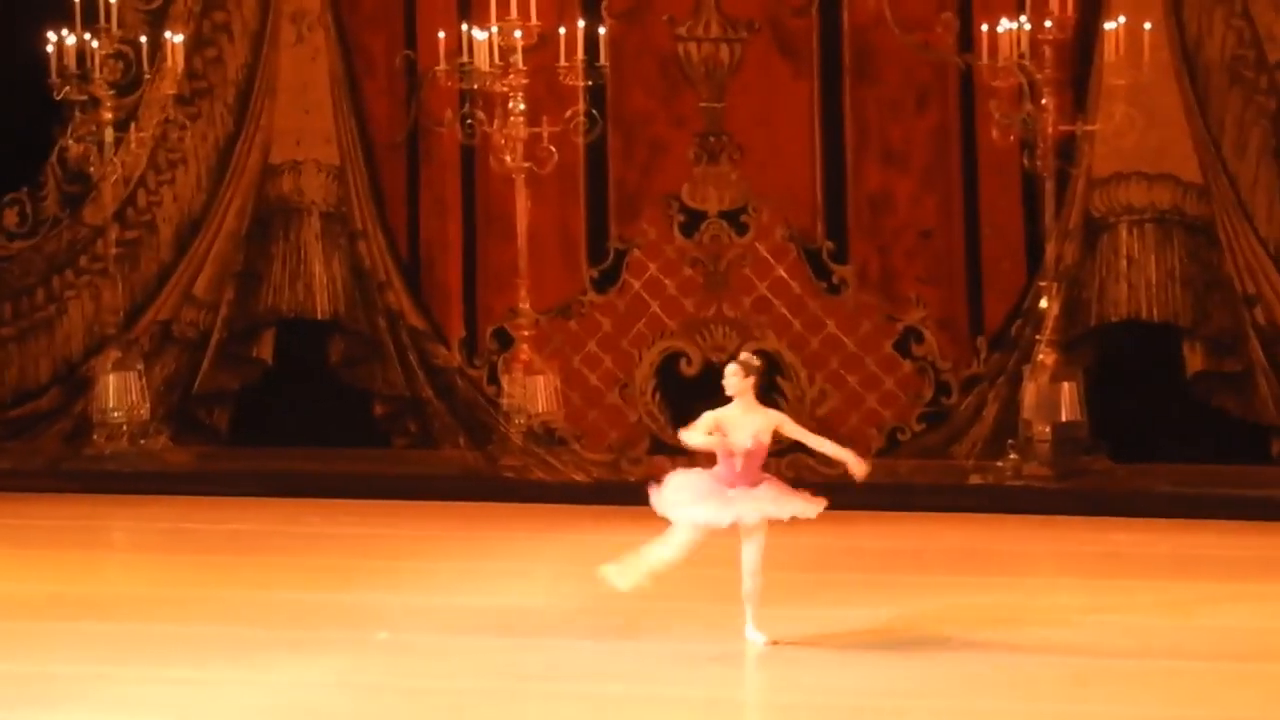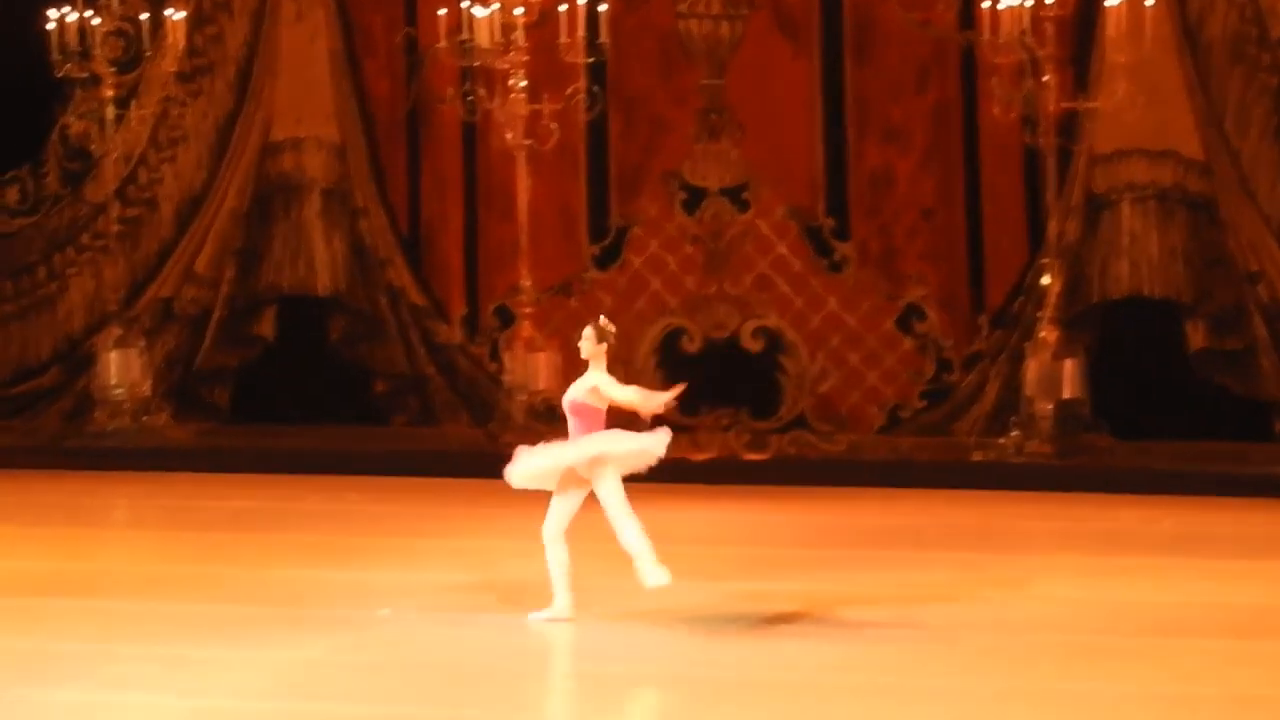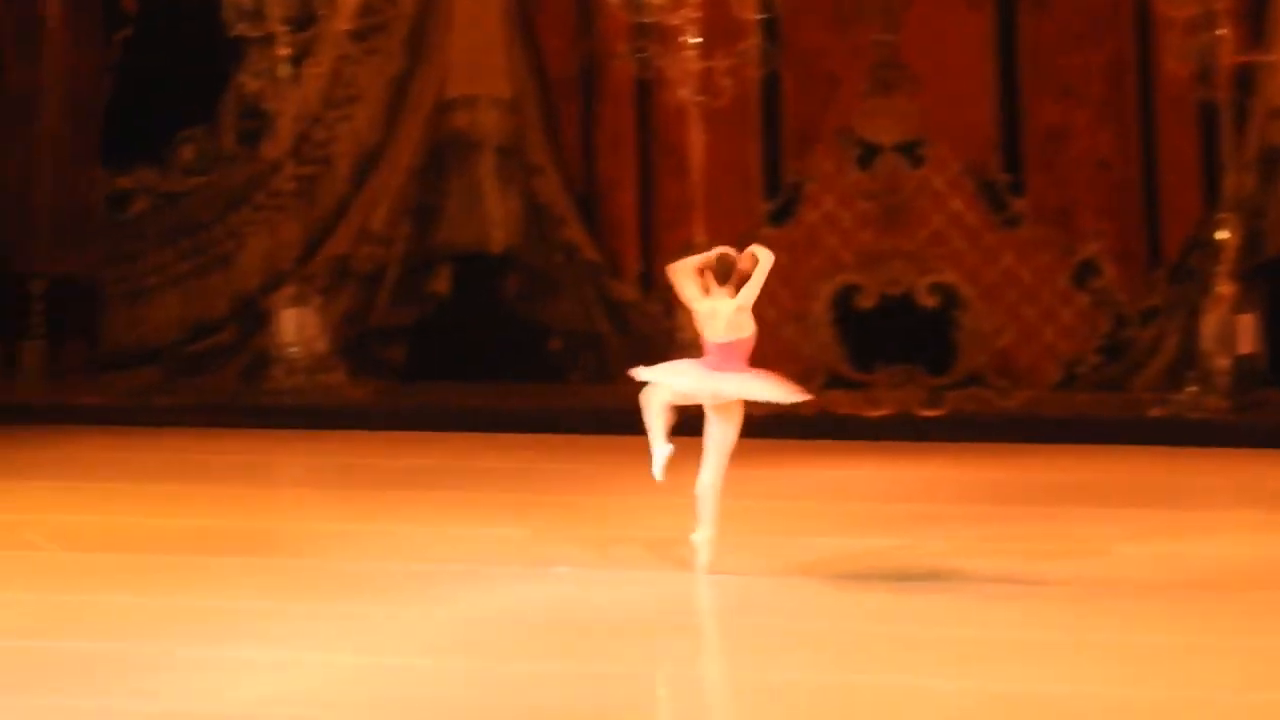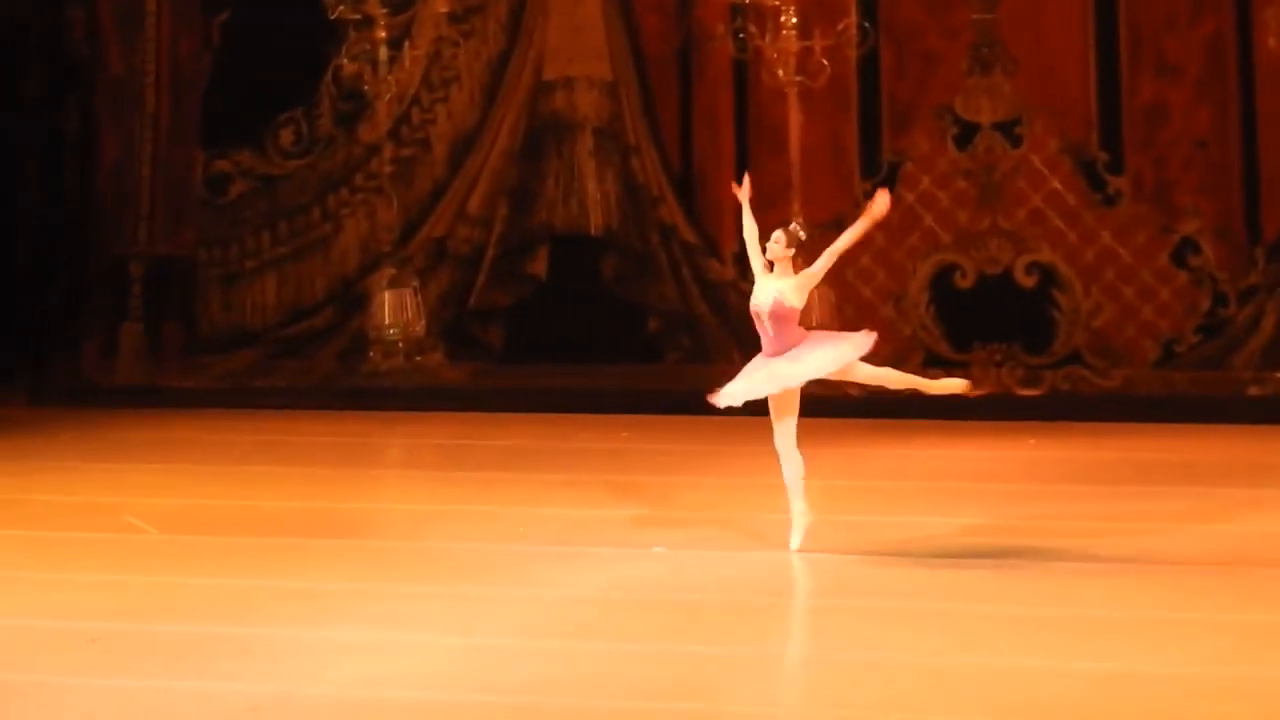
dt=0.5s
person 1, frame 1
left shoulder: (771, 418)
right shoulder: (719, 416)
left elbow: (812, 438)
right elbow: (687, 435)
left wrist: (849, 457)
right wrist: (715, 443)
left hip: (753, 496)
right hip: (715, 490)
left knee: (751, 567)
right knee: (678, 542)
left ankle: (751, 624)
right ankle: (631, 572)
person 1, frame 2
left shoulder: (600, 380)
right shoulder: (589, 379)
left elbow: (628, 394)
right elbow: (620, 397)
left wrist: (655, 399)
right wrist: (643, 406)
left hip: (599, 453)
right hip: (575, 460)
left knee: (617, 509)
right knee: (551, 531)
left ankle: (647, 563)
right ankle: (561, 602)
person 1, frame 3
left shoulder: (701, 306)
right shoulder: (741, 304)
left elbow: (676, 270)
right elbow: (767, 258)
left wrist: (710, 256)
right wrist: (753, 252)
left hip: (709, 379)
right hip: (727, 383)
right knee: (714, 463)
left ankle: (659, 449)
right ankle: (705, 534)
person 1, frame 4
left shoulder: (801, 281)
right shoulder: (761, 277)
left elbow: (836, 247)
right elbow: (751, 237)
left wrist: (870, 215)
right wrist: (744, 203)
left hip: (807, 354)
right hip: (776, 364)
left knee: (870, 373)
right knee: (784, 444)
left ankle: (932, 385)
right ankle: (799, 513)
